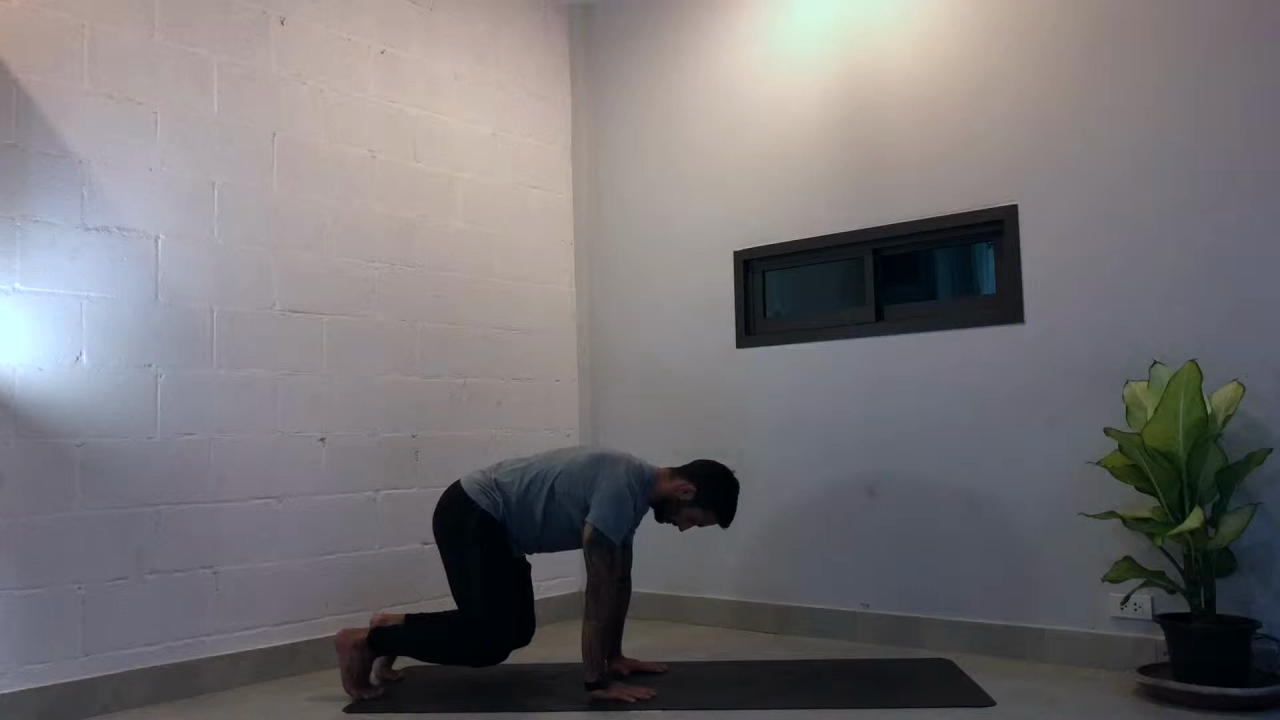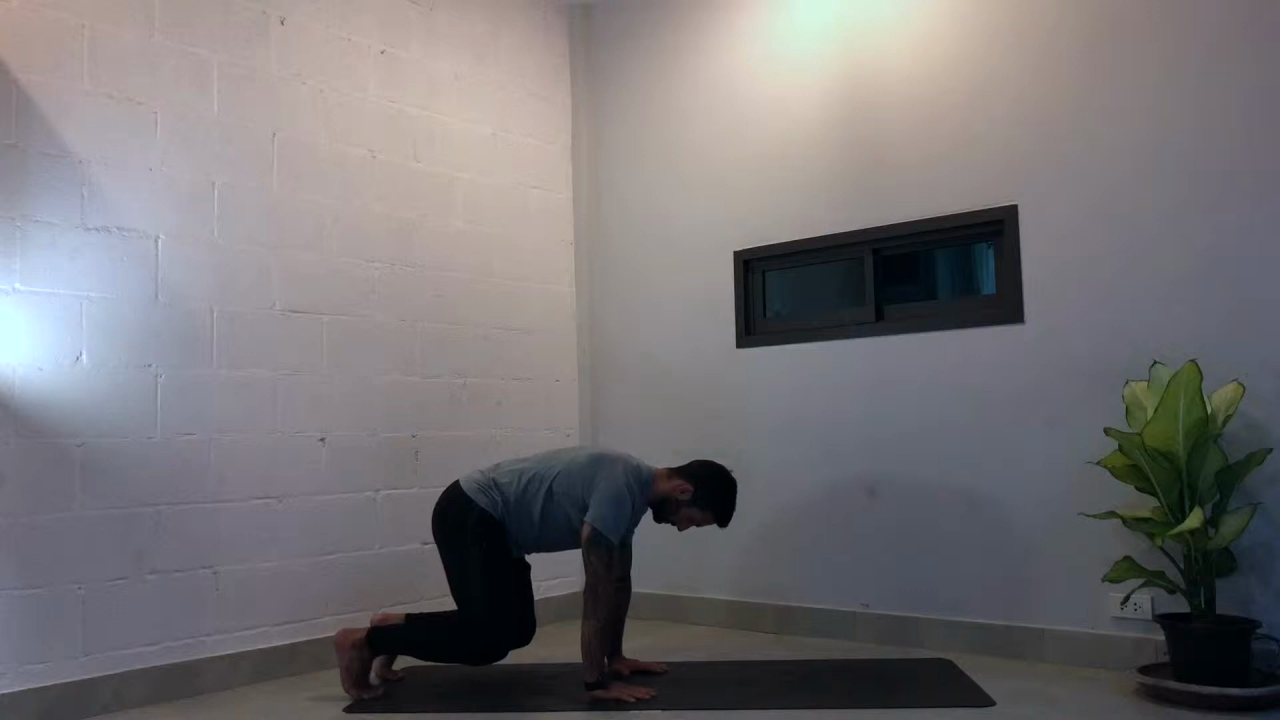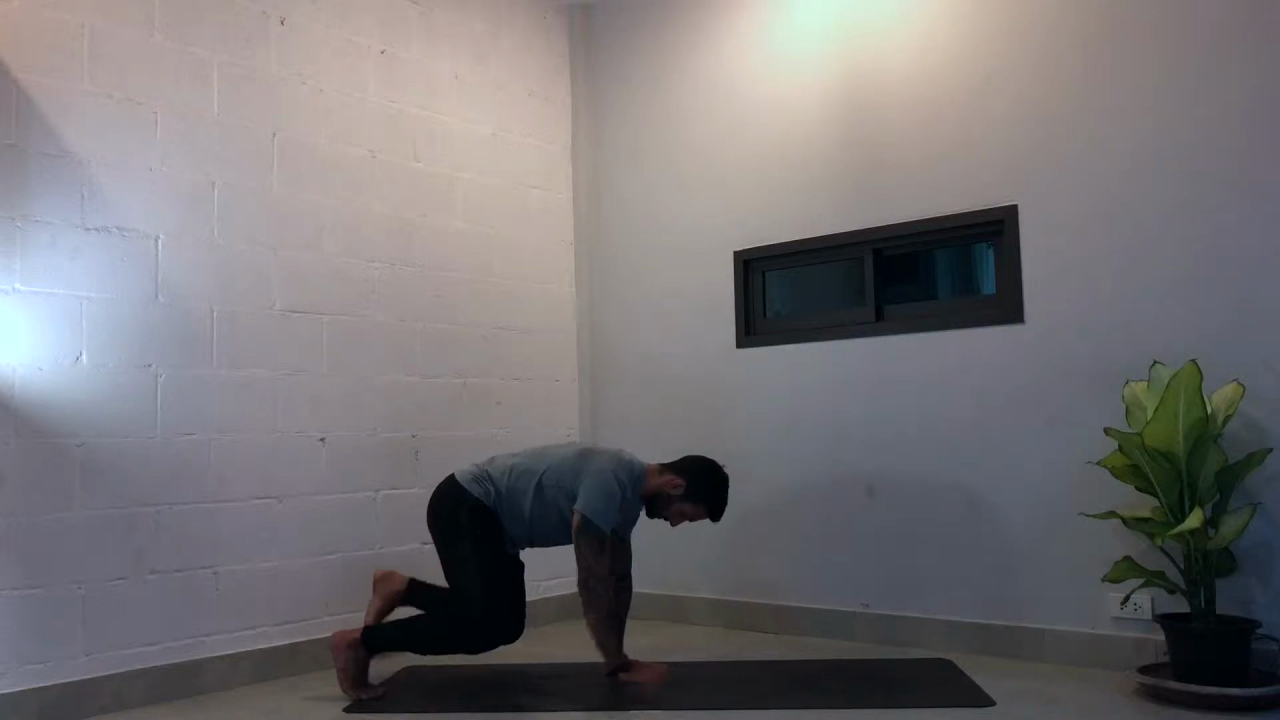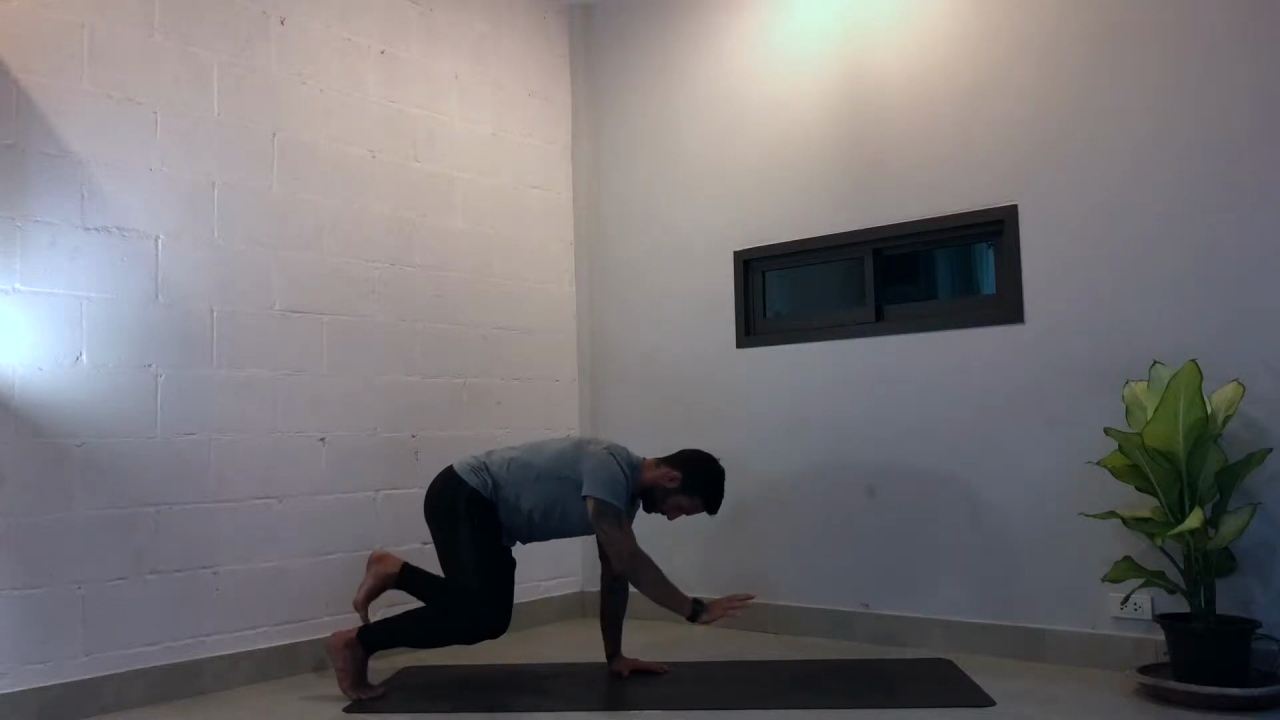
dt=0.3s
person 1, frame 1
left shoulder: (634, 490)
right shoulder: (622, 488)
left elbow: (620, 580)
right elbow: (599, 590)
left wrist: (614, 656)
right wrist: (596, 680)
left hip: (495, 524)
right hip: (470, 516)
left knee: (516, 631)
right knee: (491, 642)
left ankle: (397, 626)
right ankle: (366, 642)
person 1, frame 2
left shoulder: (633, 490)
right shoulder: (620, 488)
left elbow: (620, 580)
right elbow: (599, 590)
left wrist: (615, 656)
right wrist: (596, 680)
left hip: (493, 524)
right hip: (469, 515)
left knee: (517, 632)
right knee: (490, 640)
left ankle: (397, 627)
right ankle: (364, 643)
person 1, frame 3
left shoulder: (628, 494)
right shoulder: (610, 480)
left elbow: (617, 578)
right elbow: (593, 581)
left wrist: (618, 656)
right wrist: (618, 664)
left hip: (490, 517)
right hip: (464, 505)
left knee: (506, 626)
right knee: (485, 627)
left ankle: (400, 589)
right ankle: (358, 643)
person 1, frame 4
left shoulder: (626, 488)
right shoulder: (610, 468)
left elbow: (614, 575)
right elbow: (628, 561)
left wrist: (615, 655)
right wrist: (696, 610)
left hip: (489, 511)
right hip: (462, 497)
left knee: (488, 615)
right knee: (480, 617)
left ankle: (394, 571)
right ankle: (356, 643)
